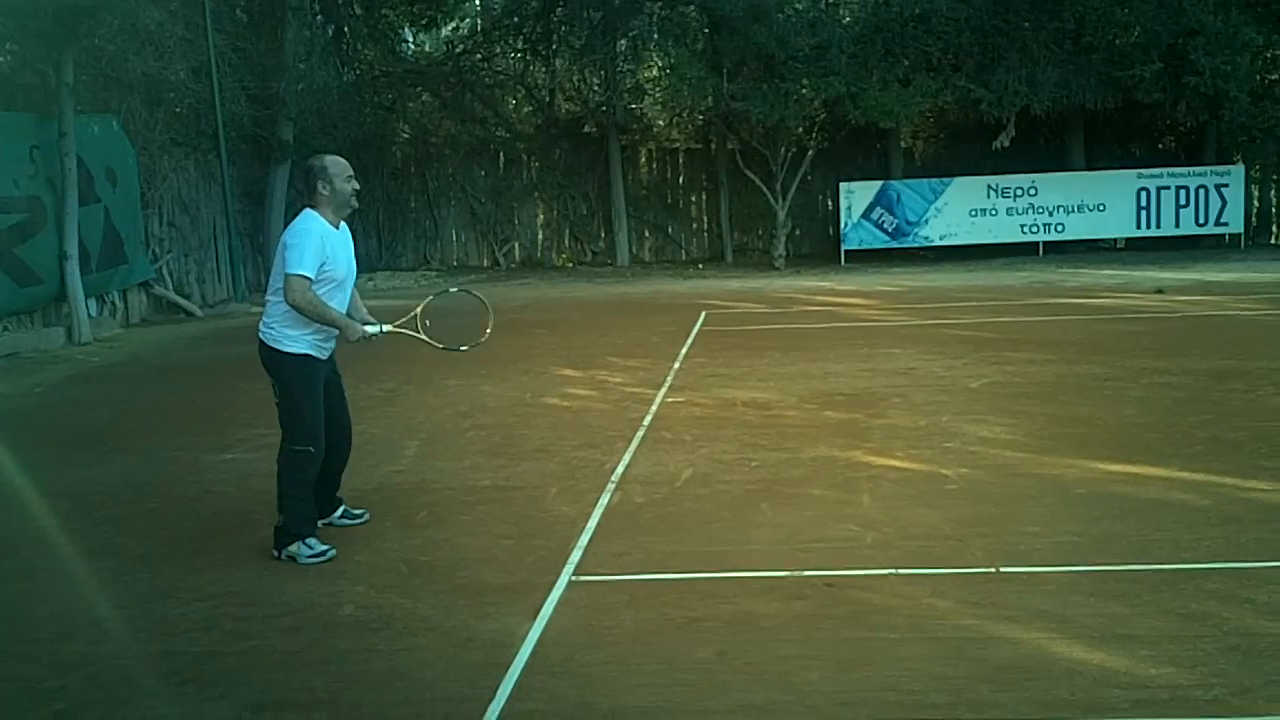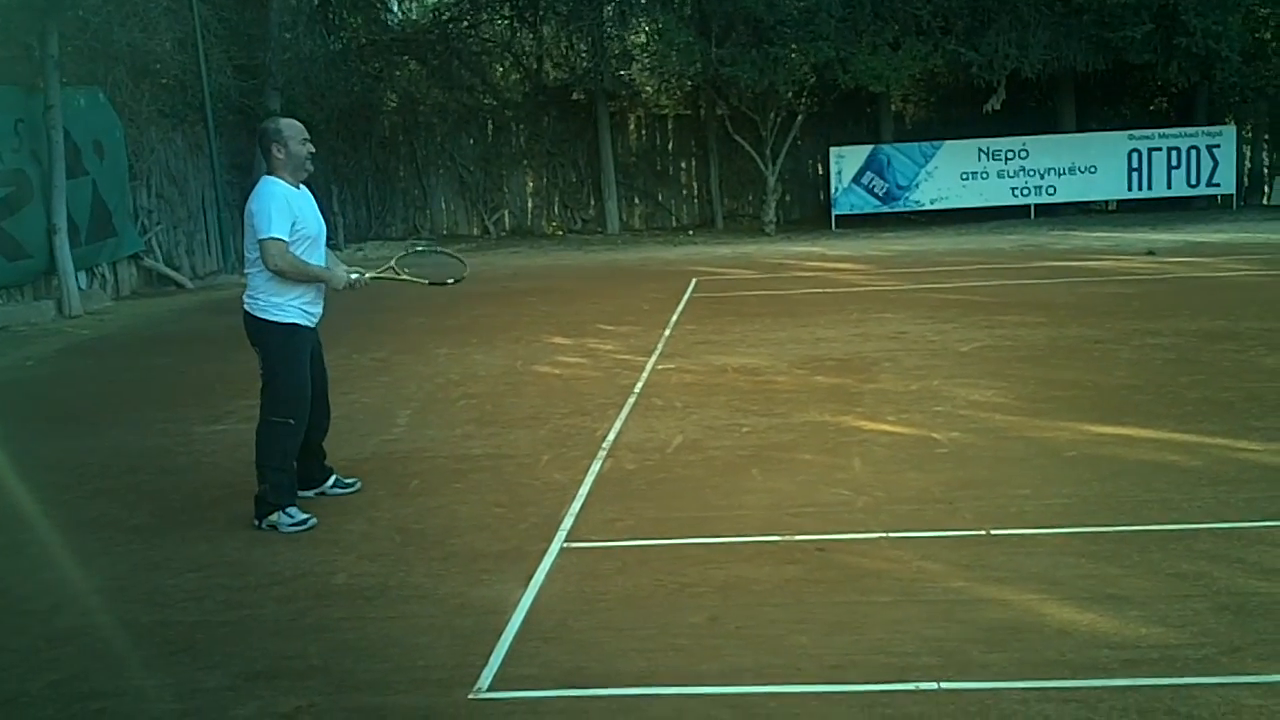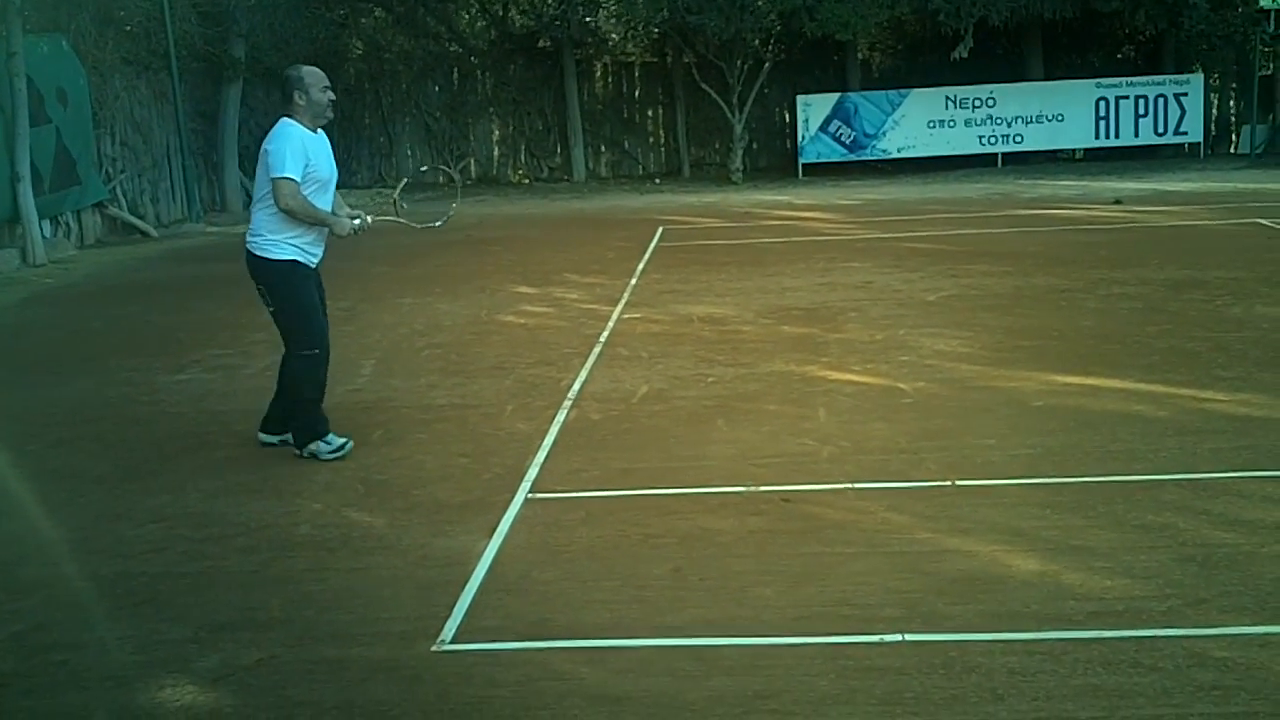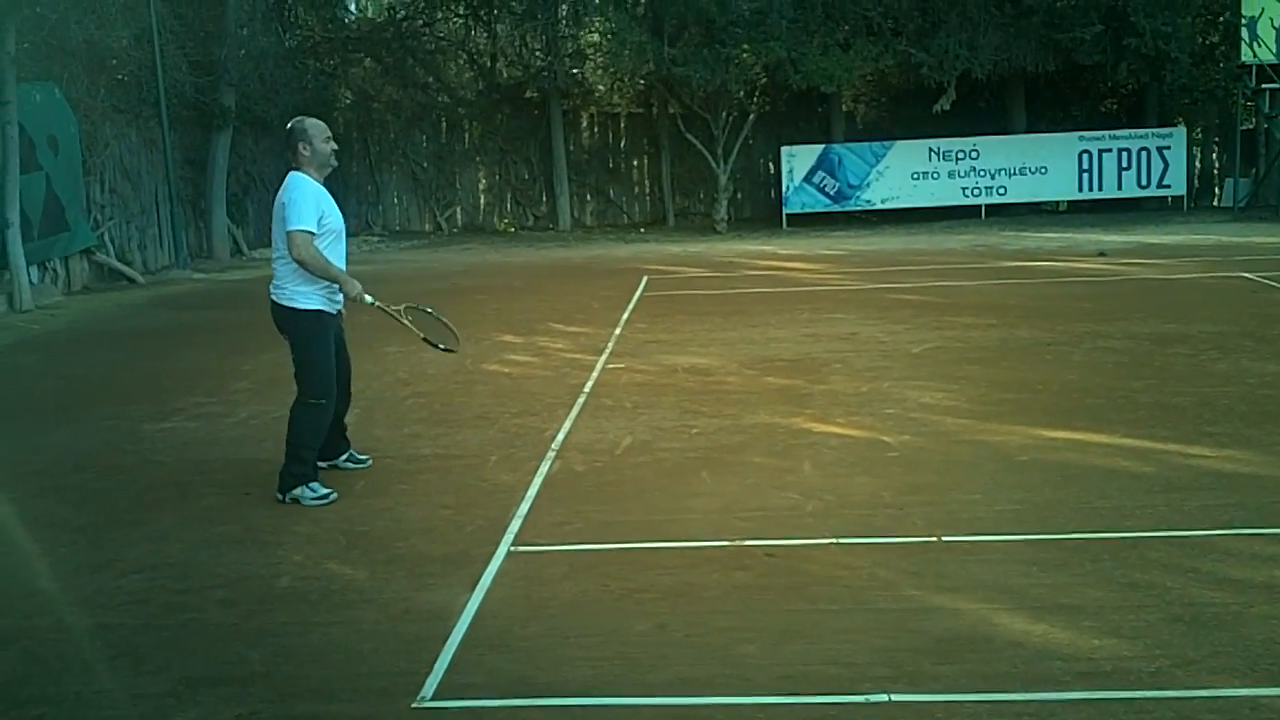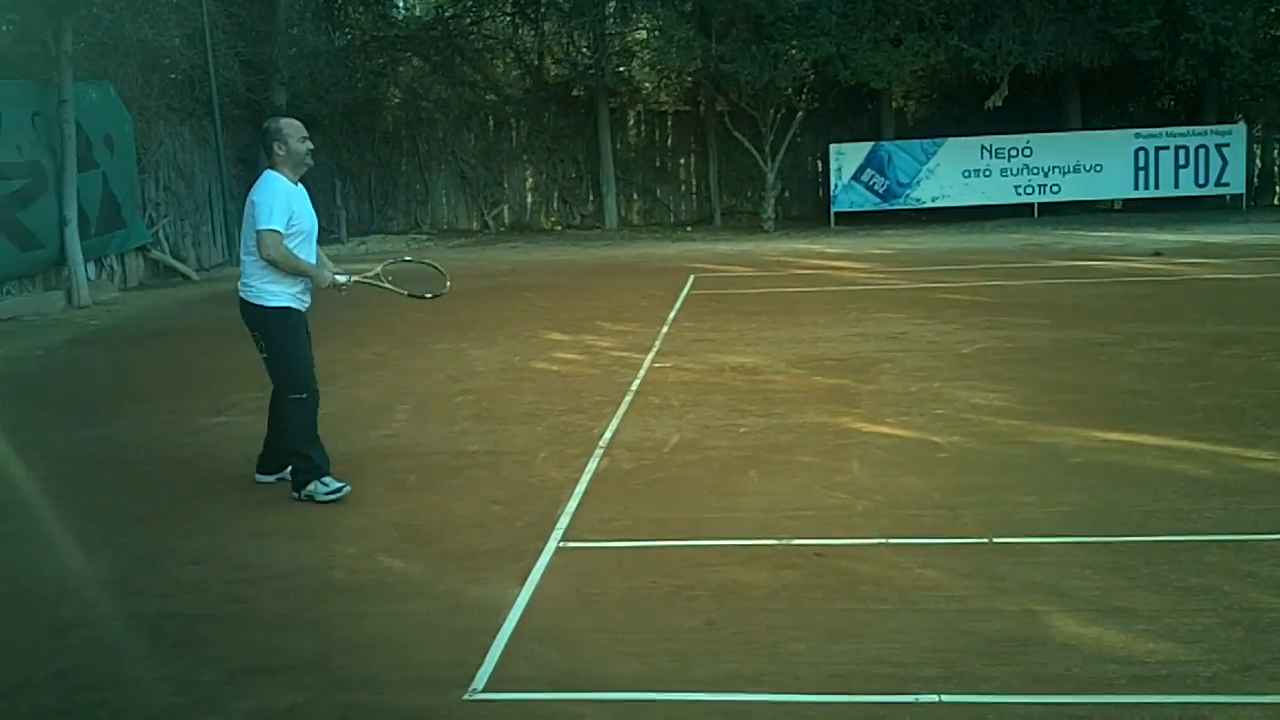
dt=1s
person 1, frame 1
left shoulder: (341, 230)
right shoulder: (308, 232)
right elbow: (297, 295)
left wrist: (361, 315)
right wrist: (344, 325)
left hip: (318, 351)
right hip: (290, 351)
left knee: (337, 433)
right knee: (305, 442)
left ankle: (324, 506)
right ankle: (292, 536)
person 1, frame 2
left shoulder: (301, 193)
right shoulder: (272, 195)
right elbow: (277, 260)
left wrist: (341, 267)
right wrist: (327, 276)
left hip: (300, 320)
right hip: (276, 322)
left knee: (315, 404)
right knee: (285, 411)
left ankle: (313, 476)
right ankle: (273, 505)
person 1, frame 3
left shoulder: (318, 138)
right shoulder: (288, 138)
left elbow: (323, 190)
right elbow: (287, 200)
left wrist: (345, 212)
right wrist: (332, 222)
left hip: (300, 260)
right hip: (277, 259)
left knee: (313, 344)
right knee: (309, 346)
left ankle: (281, 425)
right ankle: (310, 434)
person 1, frame 4
left shoulder: (314, 188)
right shoulder: (301, 190)
right elbow: (301, 251)
left wrist: (336, 292)
right wrist: (346, 281)
left hip: (319, 308)
right hip: (303, 310)
left knee: (337, 383)
right knee: (317, 393)
left ankle: (332, 450)
right ankle: (296, 481)
person 1, frame 5
left shoulder: (295, 189)
right shoulder: (272, 190)
right elbow: (270, 249)
left wrist: (326, 268)
right wrist: (314, 273)
left hip: (287, 306)
right hip: (270, 307)
left knee: (296, 387)
right knee: (298, 390)
left ankle: (275, 463)
right ankle: (311, 476)
